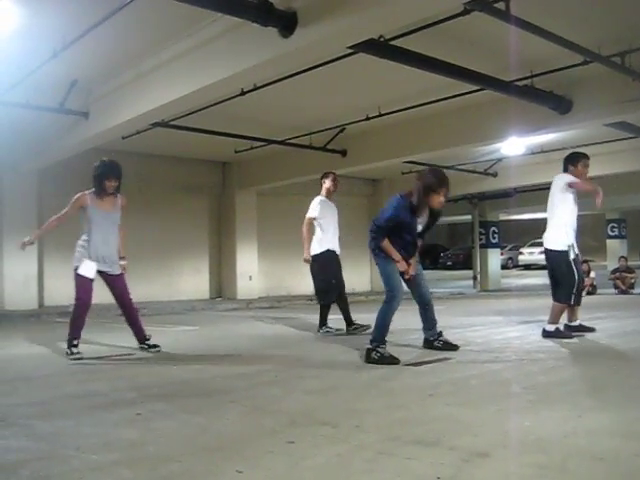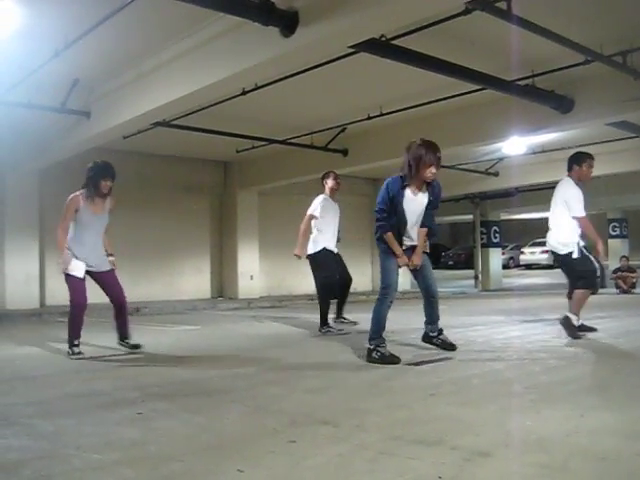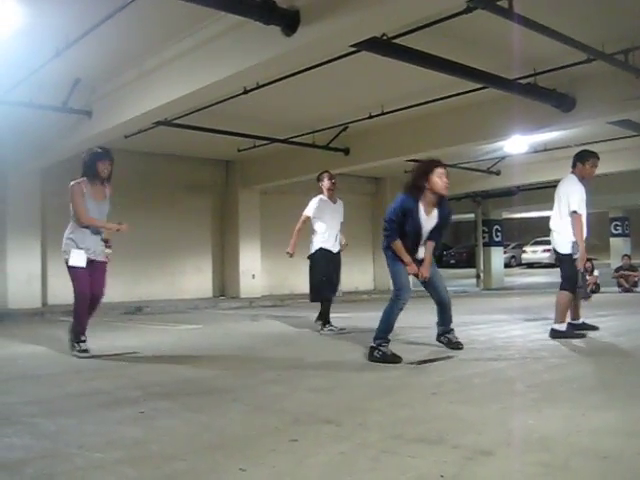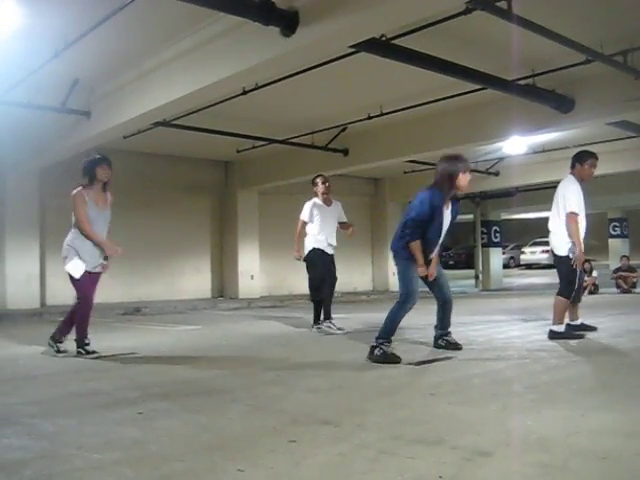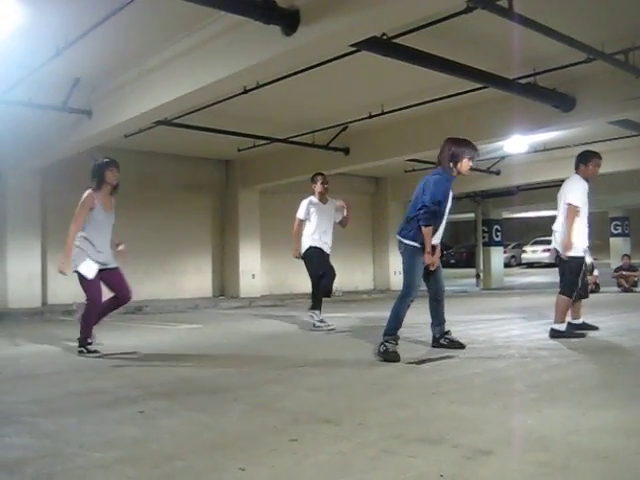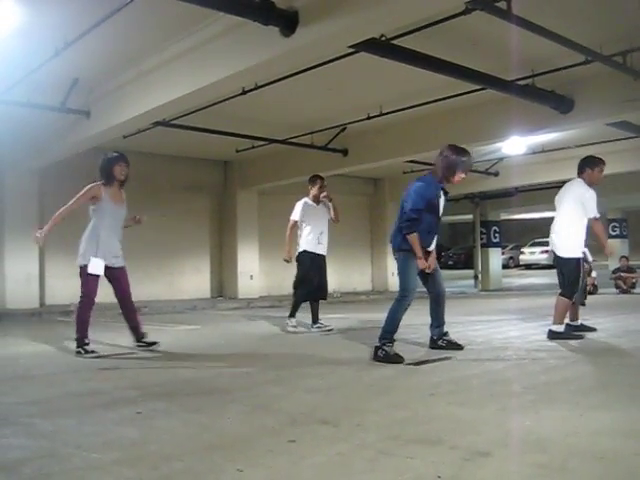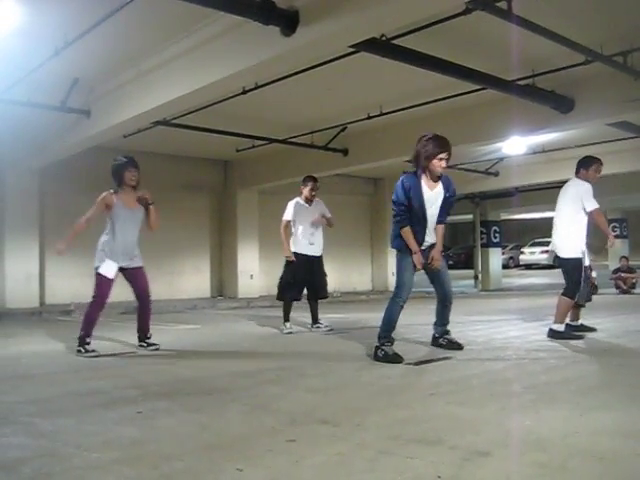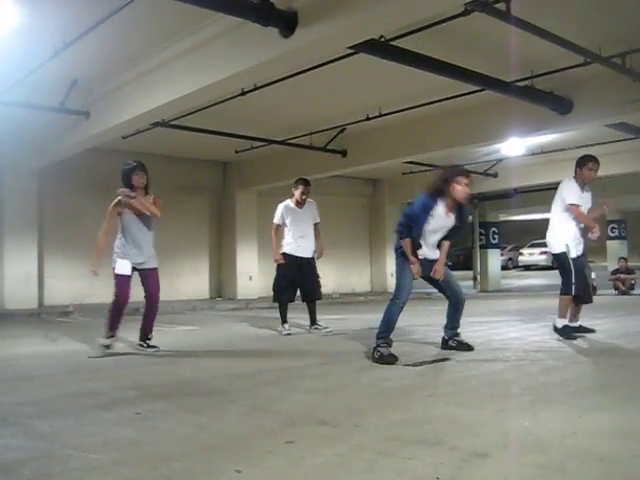
dt=0.2s
person 1, frame 1
left shoulder: (432, 211)
right shoulder: (399, 205)
left elbow: (420, 236)
right elbow: (377, 233)
left wrist: (413, 261)
right wrist: (398, 259)
left hip: (406, 255)
right hip: (385, 252)
left knee: (424, 297)
right knee: (395, 294)
left ankle: (432, 337)
right ankle: (375, 348)
person 1, frame 2
left shoulder: (433, 189)
right shoulder: (393, 185)
left elbow: (427, 221)
right elbow: (382, 222)
left wrist: (418, 252)
right wrist: (399, 254)
left hip: (415, 246)
right hip: (390, 245)
left knee: (430, 290)
right knee: (388, 290)
left ankle: (432, 332)
right ankle: (375, 346)
person 1, frame 3
left shoulder: (443, 207)
right shoulder: (405, 201)
left elbow: (434, 237)
right elbow: (390, 233)
left wrist: (427, 263)
right wrist: (408, 263)
left hip: (423, 257)
right hip: (397, 254)
left knee: (443, 297)
right knee: (402, 295)
left ankle: (445, 333)
right ankle: (378, 346)
person 1, frame 4
left shoulder: (453, 204)
right shoulder: (429, 198)
left elbow: (439, 237)
right elbow: (411, 233)
left wrist: (433, 263)
right wrist: (420, 264)
left hip: (428, 256)
right hip: (407, 254)
left knee: (446, 297)
right knee: (410, 296)
left ankle: (442, 335)
right ankle: (380, 345)
person 1, frame 5
left shoulder: (446, 181)
right shoulder: (438, 180)
right elbow: (426, 217)
left wrist: (436, 250)
right wrist: (427, 251)
left hip: (429, 245)
right hip: (413, 243)
left knee: (437, 291)
right knee: (410, 291)
left ankle: (440, 335)
right ankle: (388, 341)
person 1, frame 6
left shoulder: (439, 190)
right shoulder: (421, 187)
right elbow: (409, 224)
left wrist: (432, 254)
right wrist: (419, 256)
left hip: (424, 250)
right hip: (407, 249)
left knee: (438, 293)
right knee: (407, 294)
left ankle: (438, 336)
right ankle: (383, 345)
person 1, frame 7
left shoulder: (447, 185)
right shoulder: (407, 182)
left elbow: (442, 218)
right elbow: (400, 219)
left wrist: (438, 248)
right wrist: (415, 252)
left hip: (432, 247)
right hip: (408, 247)
left knee: (446, 292)
right knee: (402, 293)
left ankle: (440, 334)
right ankle: (383, 344)
person 1, frame 8
left shoulder: (461, 212)
right shoulder: (425, 203)
right elbow: (403, 231)
left wrist: (441, 263)
right wrist: (413, 261)
left hip: (433, 260)
right hip: (409, 257)
left knee: (458, 296)
right knee: (400, 297)
left ankle: (450, 337)
right ankle: (381, 345)
person 2, frame 1
left shoulder: (120, 201)
right shoulder: (84, 198)
right elbow: (59, 218)
left wrist: (122, 257)
right wrist: (35, 236)
left hip: (111, 260)
right hip: (87, 257)
left knee: (125, 301)
right knee: (82, 301)
left ankle: (143, 340)
right ankle: (72, 344)
person 2, frame 2
left shoulder: (108, 202)
right shoulder: (76, 200)
right elbow: (62, 230)
left wrist: (110, 255)
right wrist: (64, 256)
left hip: (99, 259)
right hip: (76, 257)
left knee: (119, 299)
right knee: (79, 302)
left ankle: (124, 338)
right ankle: (73, 344)
person 2, frame 3
left shoulder: (107, 189)
right shoulder: (77, 186)
right elbow: (83, 218)
left wrist: (106, 245)
right wrist: (114, 226)
left hip: (96, 248)
right hip: (77, 245)
left knee: (97, 294)
right knee: (84, 293)
left ankle: (75, 332)
right ankle: (79, 339)
person 2, frame 4
left shoulder: (108, 197)
right shoulder: (79, 195)
right elbow: (85, 227)
left wrist: (106, 255)
right wrist: (109, 246)
left hip: (95, 257)
right hip: (76, 253)
left knee: (84, 301)
right knee: (85, 299)
left ankle: (57, 338)
right ankle: (82, 344)
person 2, frame 5
left shoulder: (111, 199)
right shoulder: (90, 196)
right elbow: (75, 227)
left wrist: (115, 244)
right wrist: (66, 257)
left hip: (105, 257)
right hip: (86, 256)
left knee: (125, 295)
right knee: (94, 299)
left ankle: (89, 321)
right ankle: (84, 343)
person 2, frame 6
left shoulder: (122, 194)
right shoulder: (96, 190)
right elbow: (68, 208)
left wrist: (134, 221)
right wrist: (47, 228)
left hip: (114, 254)
right hip: (93, 252)
left knee: (125, 297)
right knee: (88, 297)
left ankle: (139, 338)
right ankle: (81, 344)
person 2, frame 7
left shoulder: (141, 198)
right shoulder: (109, 198)
left elbow: (153, 226)
right elbow: (86, 220)
left wrist: (150, 205)
right wrist: (66, 242)
left hip: (132, 257)
right hip: (109, 255)
left knee: (144, 297)
right knee: (99, 299)
left ankle: (144, 339)
right ankle: (83, 342)
person 2, frame 8
left shoulder: (153, 200)
right shoulder: (119, 203)
left elbow: (157, 214)
right elbow: (105, 233)
left wrist: (134, 200)
right wrist: (97, 260)
left hip: (147, 257)
right hip: (124, 256)
left knee: (153, 299)
right knee: (121, 297)
left ankle: (145, 339)
right ankle: (110, 334)
person 3, frame 1
left shoulder: (566, 186)
right shoulder: (561, 179)
right elbow: (581, 186)
right wrist: (598, 191)
left hip: (564, 243)
right hip: (559, 243)
left knee: (574, 283)
right knee: (569, 285)
left ankle: (573, 322)
right ankle: (551, 327)
person 3, frame 2
left shoulder: (565, 186)
right shoulder: (571, 189)
right elbow: (582, 221)
right wrist: (598, 242)
left hip: (562, 242)
right hip: (567, 243)
left knee: (579, 280)
right knee: (592, 274)
left ankle: (574, 322)
right ankle: (571, 317)
person 3, frame 3
left shoulder: (567, 183)
right shoulder: (575, 186)
right elbow: (576, 217)
right wrist: (581, 247)
left hip: (562, 242)
right hip: (569, 243)
left knee: (573, 282)
right knee: (571, 283)
left ankle: (576, 321)
right ankle: (558, 327)
person 3, frame 4
left shoulder: (567, 184)
right shoulder: (572, 186)
right elbow: (571, 218)
right wrist: (579, 247)
left hip: (561, 243)
right hip: (567, 245)
left knee: (574, 284)
right knee: (569, 285)
left ankle: (574, 322)
right ankle: (556, 328)
person 3, frame 5
left shoulder: (572, 183)
right shoulder: (579, 183)
right elbow: (571, 210)
right wrist: (567, 238)
left hip: (567, 243)
right hip: (572, 245)
left knee: (578, 283)
right knee: (570, 285)
left ankle: (576, 321)
right ankle: (558, 327)
person 3, frame 6
left shoulder: (568, 188)
right shoulder: (586, 191)
right elbow: (595, 222)
right wrist: (606, 245)
left hip: (560, 243)
right hip: (570, 246)
left knee: (575, 284)
right knee: (570, 287)
left ankle: (574, 322)
right ankle: (556, 328)
person 3, frame 7
left shoulder: (569, 188)
right shoulder: (582, 186)
right elbow: (596, 213)
right wrist: (609, 234)
left hip: (563, 244)
right hip: (571, 246)
left knee: (581, 284)
right knee: (574, 286)
left ankle: (574, 322)
right ankle: (557, 327)
person 3, frame 8
left shoulder: (586, 190)
right shoulder: (568, 185)
left elbow: (586, 214)
right elbow: (575, 211)
left wrist: (601, 210)
right wrist: (594, 226)
left hip: (574, 242)
right hip: (562, 242)
left knee: (582, 281)
right knee: (573, 280)
left ankle: (573, 323)
right ankle: (561, 322)
person 4, frame 1
left shoulder: (331, 204)
right shoulder: (318, 202)
right elbow: (306, 225)
right wrist: (306, 250)
left hip: (332, 251)
right hip: (322, 251)
left knee: (338, 287)
right knee: (329, 288)
left ankle: (350, 324)
right ankle: (323, 326)
person 4, frame 2
left shoulder: (335, 205)
right shoulder: (321, 201)
right elbow: (306, 222)
right wrist: (299, 246)
left hip: (331, 249)
right hip: (321, 249)
left knee: (345, 280)
right knee: (328, 285)
left ankle: (339, 316)
right ankle: (324, 325)
person 4, frame 3
left shoulder: (340, 203)
right shoulder: (318, 202)
right elbow: (301, 222)
left wrist: (342, 239)
right wrist: (292, 244)
left hip: (334, 250)
right hip: (321, 249)
left knee: (331, 285)
right knee: (325, 285)
left ankle: (322, 316)
right ankle: (325, 324)
person 4, frame 4
left shoulder: (337, 206)
right shoulder: (311, 205)
left elbow: (342, 224)
right elbow: (301, 227)
left wrist: (349, 227)
right wrist: (298, 249)
left hip: (328, 251)
right hip: (315, 250)
left knee: (322, 285)
right knee: (326, 281)
left ankle: (317, 322)
right ankle: (327, 320)
person 4, frame 5
left shoulder: (333, 204)
right shoulder: (308, 203)
left elbow: (343, 223)
right elbow: (297, 225)
left wrist: (346, 210)
right wrist: (296, 248)
left hip: (325, 249)
right hip: (311, 247)
left knee: (321, 282)
right knee: (327, 275)
left ankle: (317, 320)
right ankle: (314, 309)
person 4, frame 6
left shoulder: (324, 204)
right shoulder: (302, 204)
left elbow: (336, 220)
right elbow: (291, 227)
left wrist: (331, 202)
right wrist: (288, 250)
left hip: (321, 252)
right hip: (306, 251)
left knee: (319, 286)
right knee: (307, 284)
left ankle: (315, 322)
right ankle: (291, 318)
person 4, frame 7
left shoulder: (319, 206)
right shoulder: (294, 204)
left elbow: (331, 224)
right elbow: (284, 227)
left wrist: (324, 218)
right wrist: (286, 248)
left hip: (316, 253)
right hip: (298, 253)
left knee: (315, 288)
right knee: (290, 287)
left ankle: (315, 322)
right ankle: (286, 322)
person 4, frame 8
left shoulder: (312, 205)
right shoulder: (284, 207)
left elbow: (316, 226)
right elbow: (275, 230)
left wrist: (320, 245)
right wrist: (276, 252)
left hip: (308, 255)
right hip: (289, 255)
left knee: (311, 289)
right knee: (284, 289)
left ankle: (314, 323)
right ankle: (284, 323)
